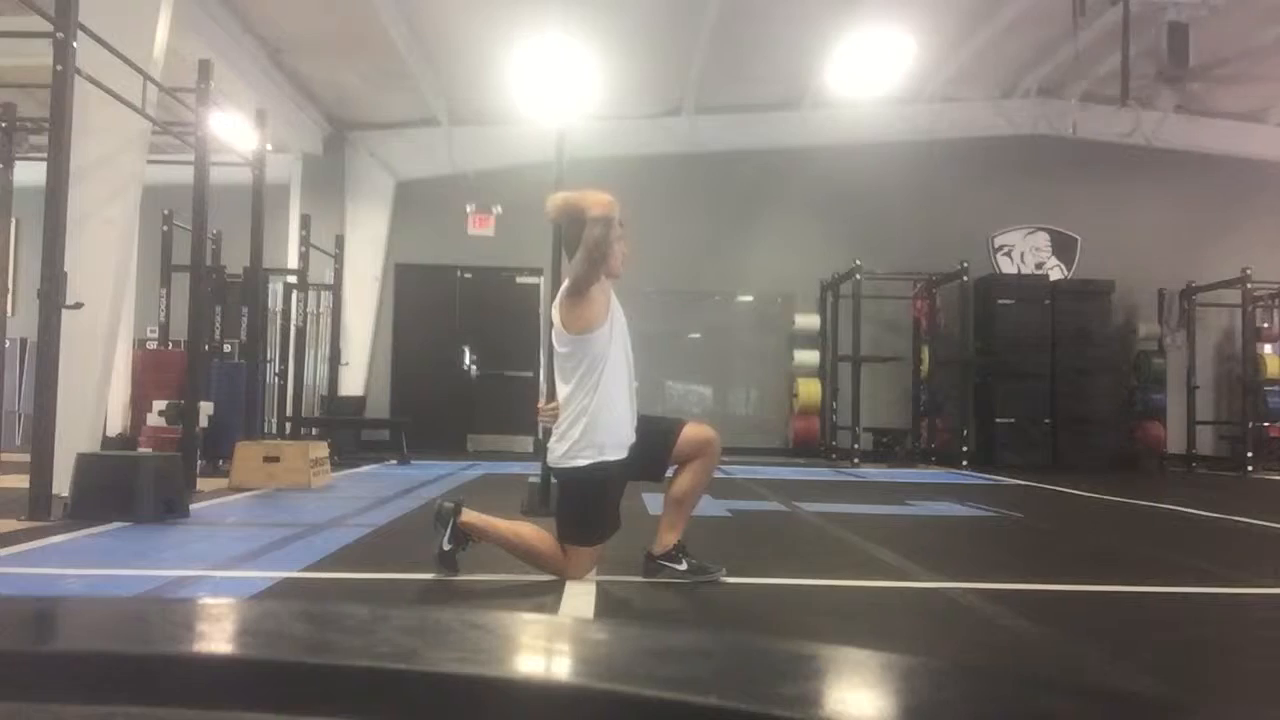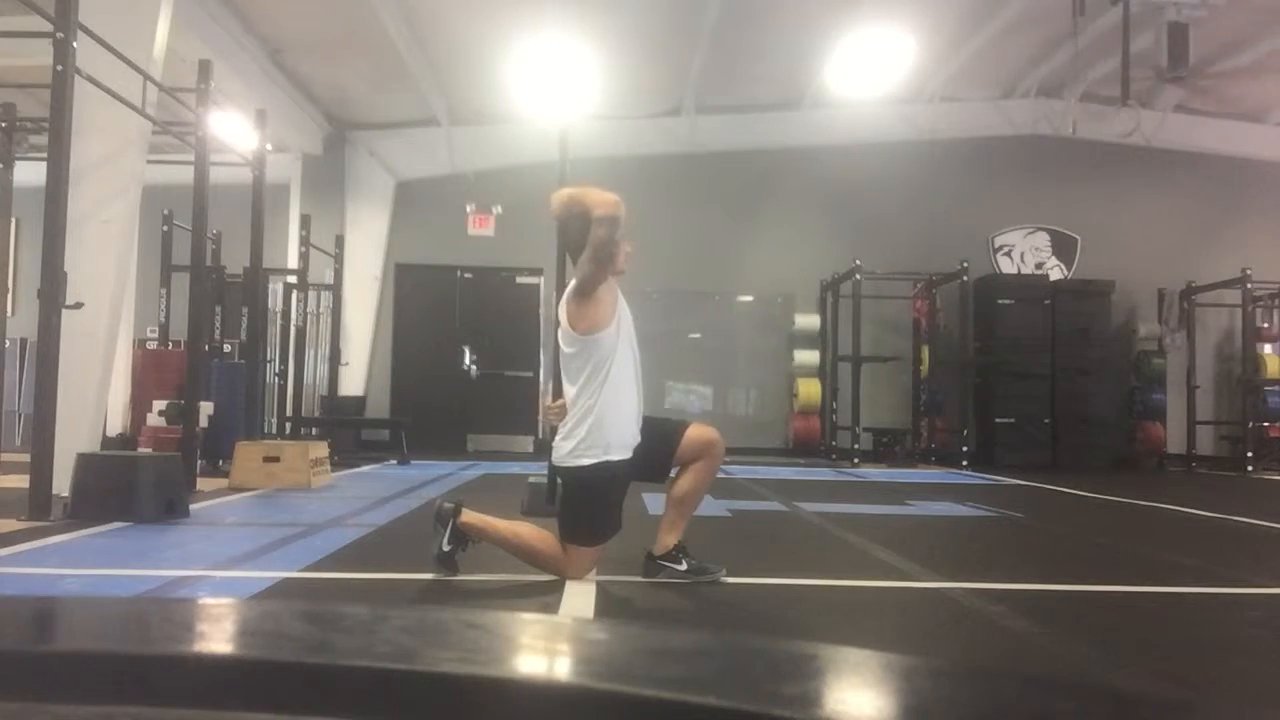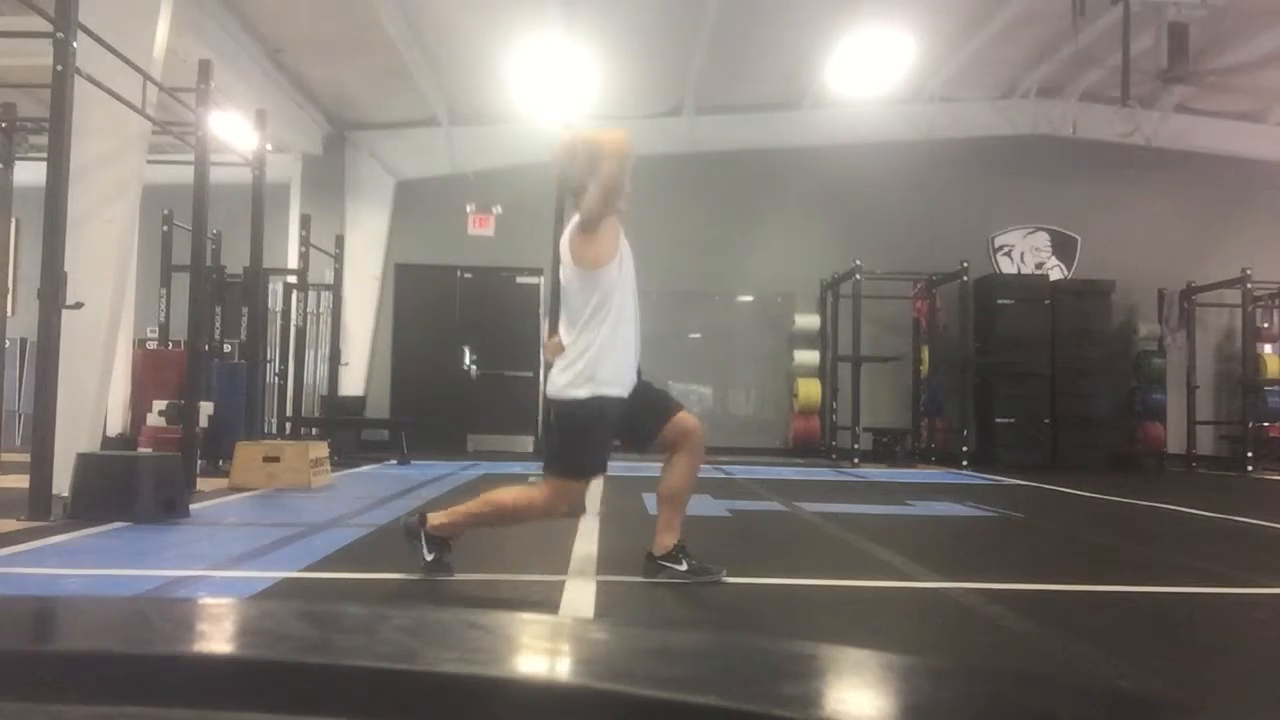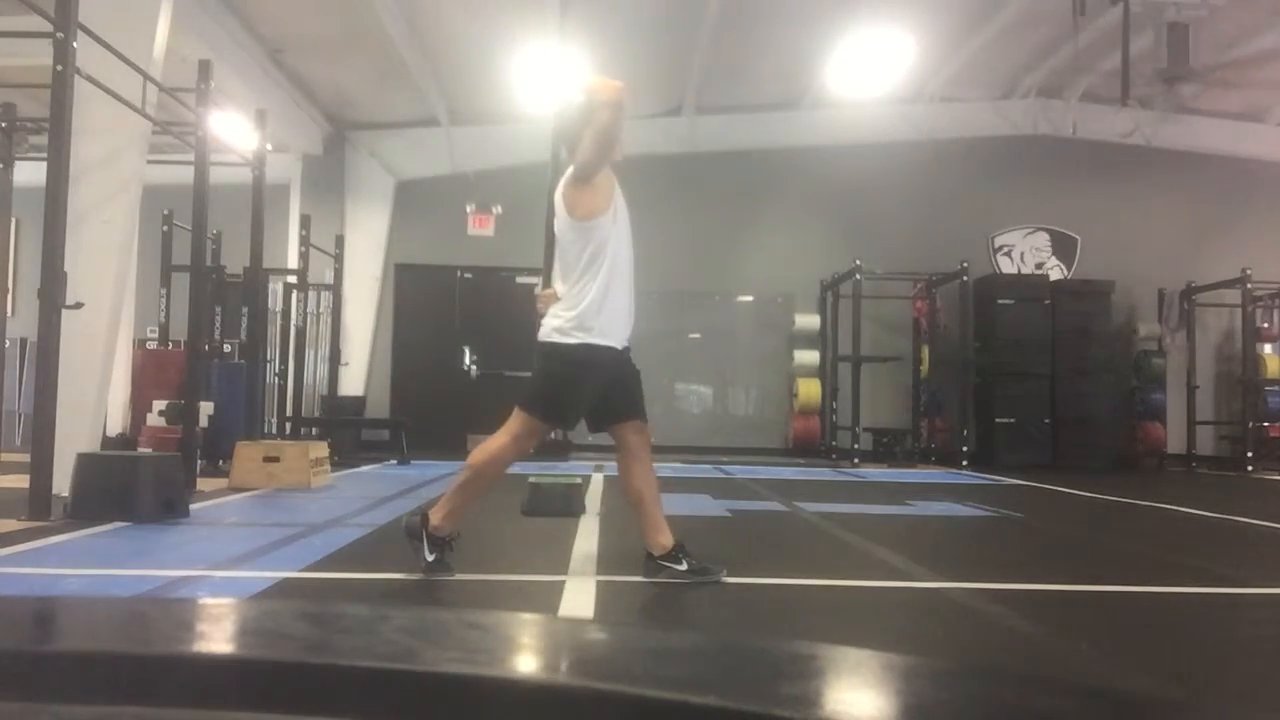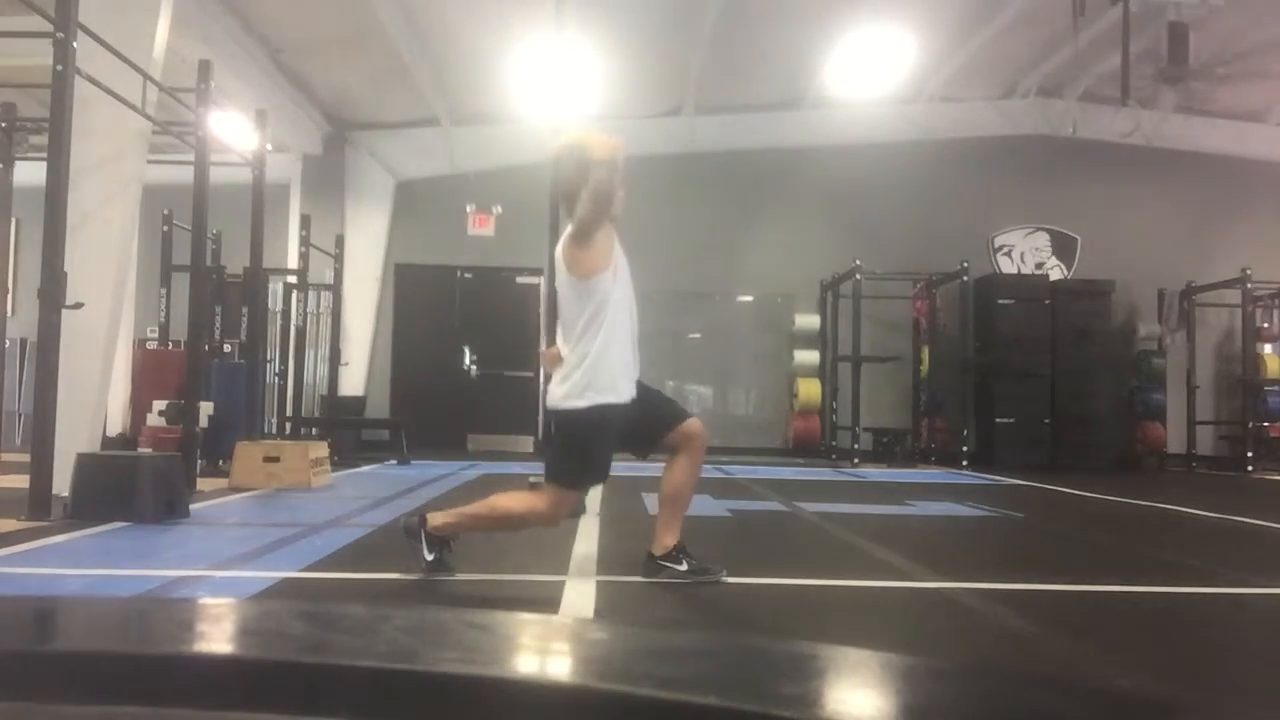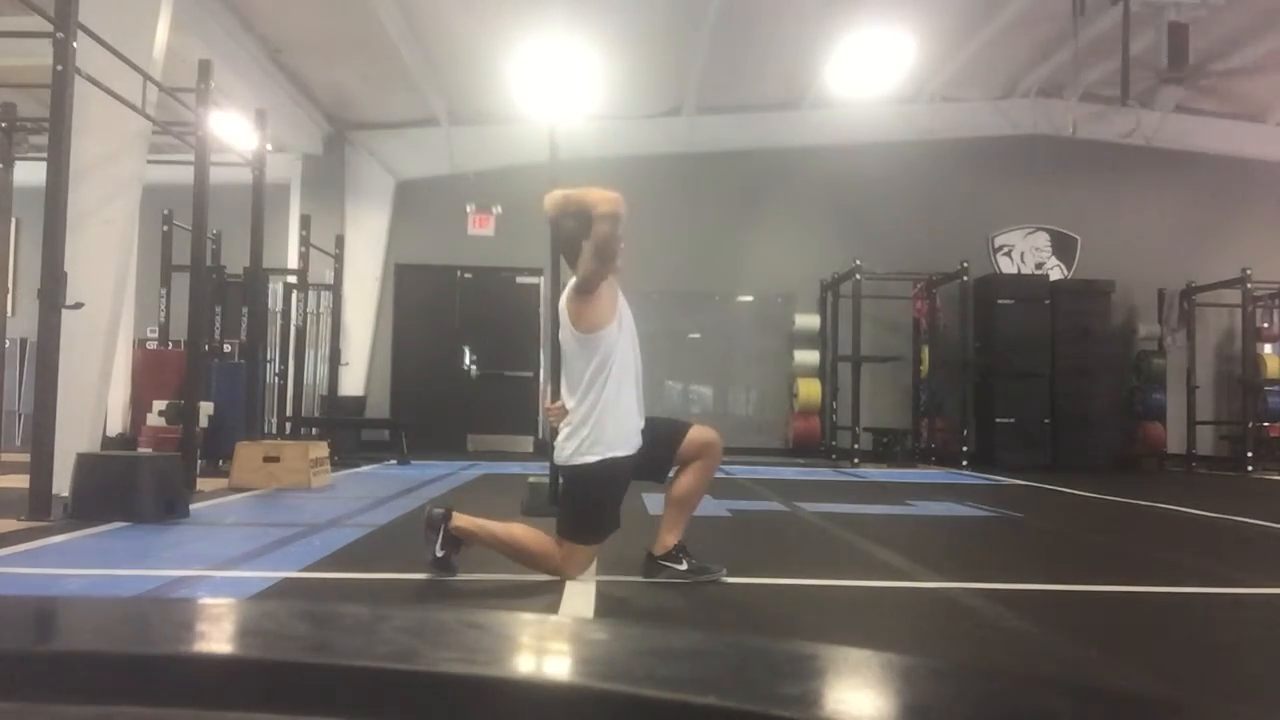
dt=0.5s
person 1, frame 1
left shoulder: (595, 293)
right shoulder: (582, 291)
right elbow: (603, 210)
right wrist: (565, 205)
left hip: (614, 437)
right hip: (590, 452)
left knee: (706, 442)
right knee: (574, 565)
left ankle: (665, 553)
right ankle: (463, 520)
person 1, frame 2
left shoulder: (598, 294)
right shoulder: (590, 292)
right elbow: (609, 210)
right wrist: (570, 201)
left hip: (617, 438)
right hip: (595, 452)
left knee: (709, 444)
right knee: (573, 565)
left ankle: (665, 553)
right ankle: (461, 519)
person 1, frame 3
left shoulder: (597, 231)
right shoulder: (591, 225)
right elbow: (616, 149)
right wrist: (575, 146)
left hip: (615, 381)
right hip: (586, 391)
left knee: (688, 434)
right knee: (556, 501)
left ankle: (665, 553)
right ankle: (433, 525)
person 1, frame 4
left shoulder: (592, 185)
right shoulder: (586, 178)
right elbow: (610, 96)
right wrist: (596, 97)
left hip: (603, 343)
right hip: (577, 343)
left knee: (635, 440)
right knee: (519, 437)
left ankle: (664, 553)
right ankle: (434, 524)
person 1, frame 5
left shoulder: (594, 240)
right shoulder: (585, 236)
right elbow: (608, 153)
right wrist: (569, 151)
left hip: (613, 389)
right hip: (588, 400)
left knee: (692, 436)
right knee: (553, 506)
left ankle: (664, 553)
right ankle: (434, 526)
person 1, frame 6
left shoulder: (594, 294)
right shoulder: (589, 290)
right elbow: (610, 207)
right wrist: (562, 201)
left hip: (617, 436)
right hip: (597, 450)
left knee: (707, 444)
right knee: (568, 563)
left ankle: (665, 553)
right ankle: (453, 525)
